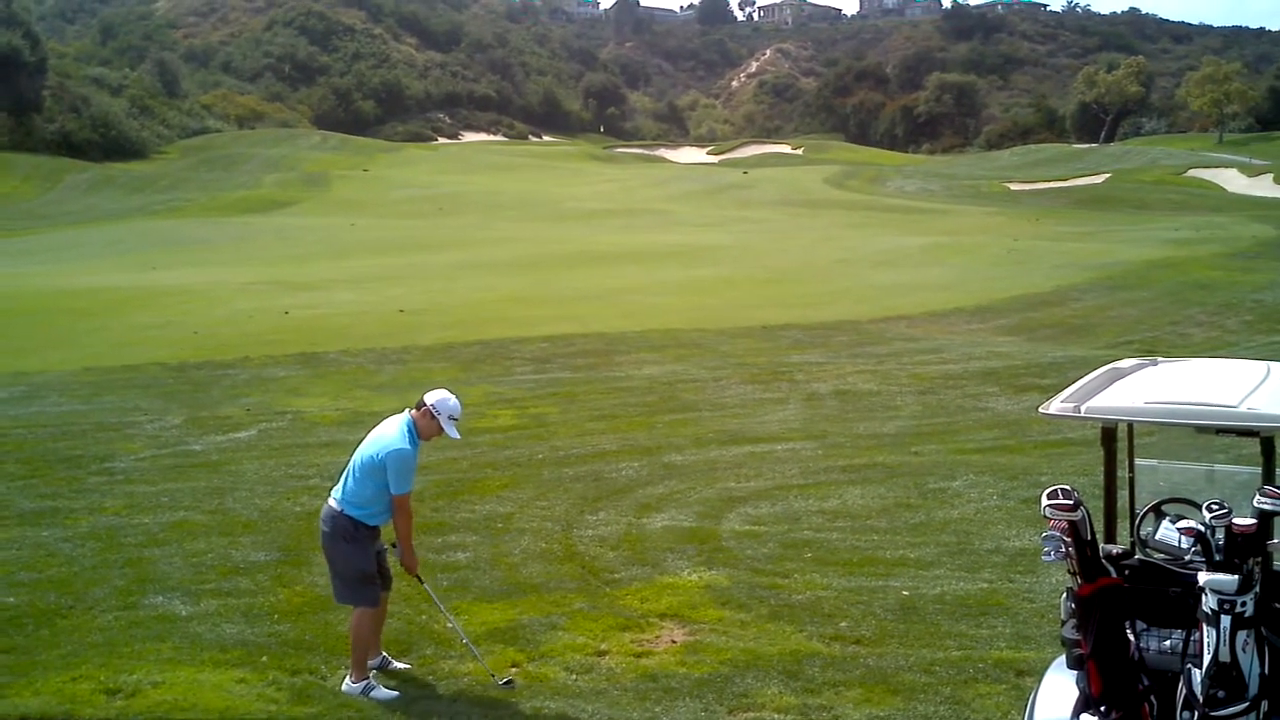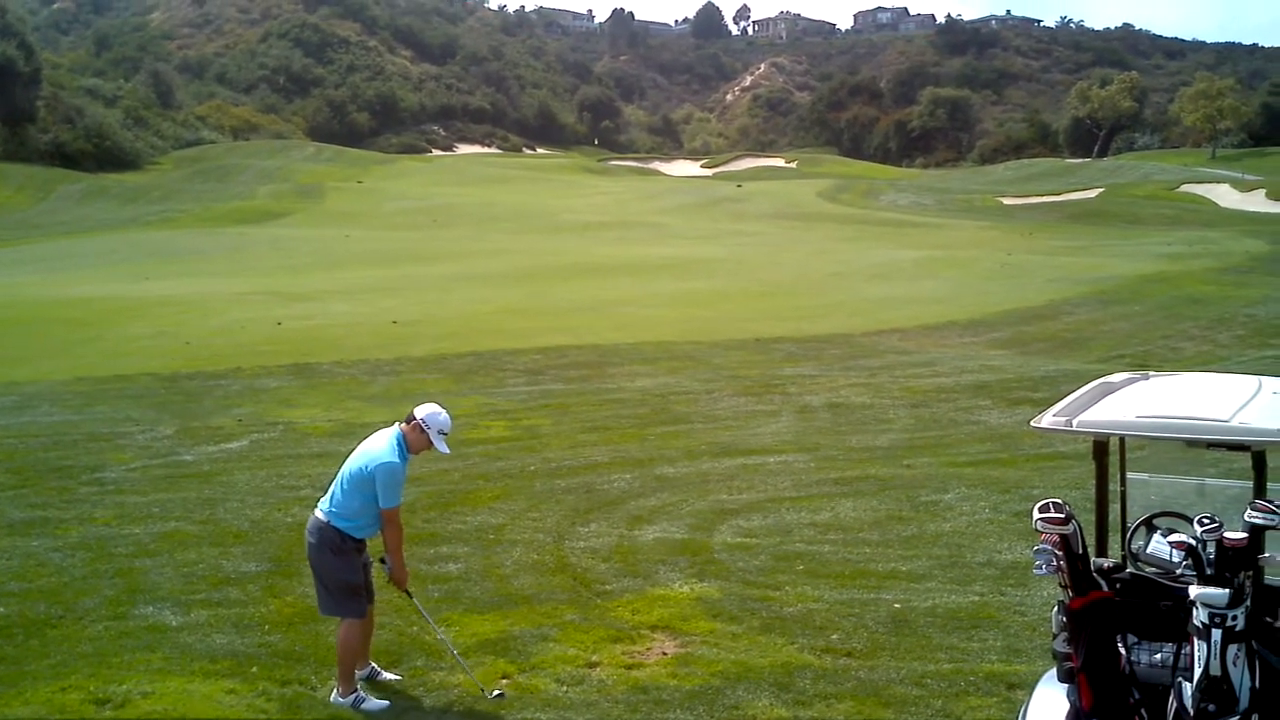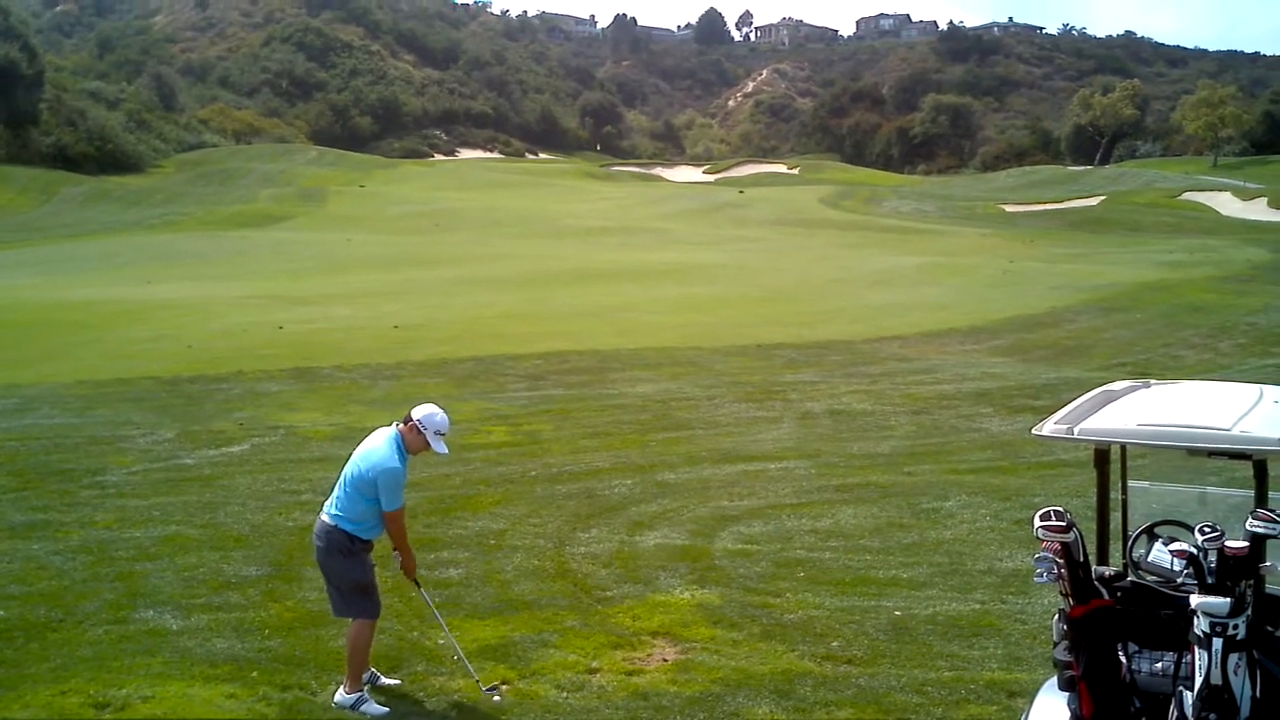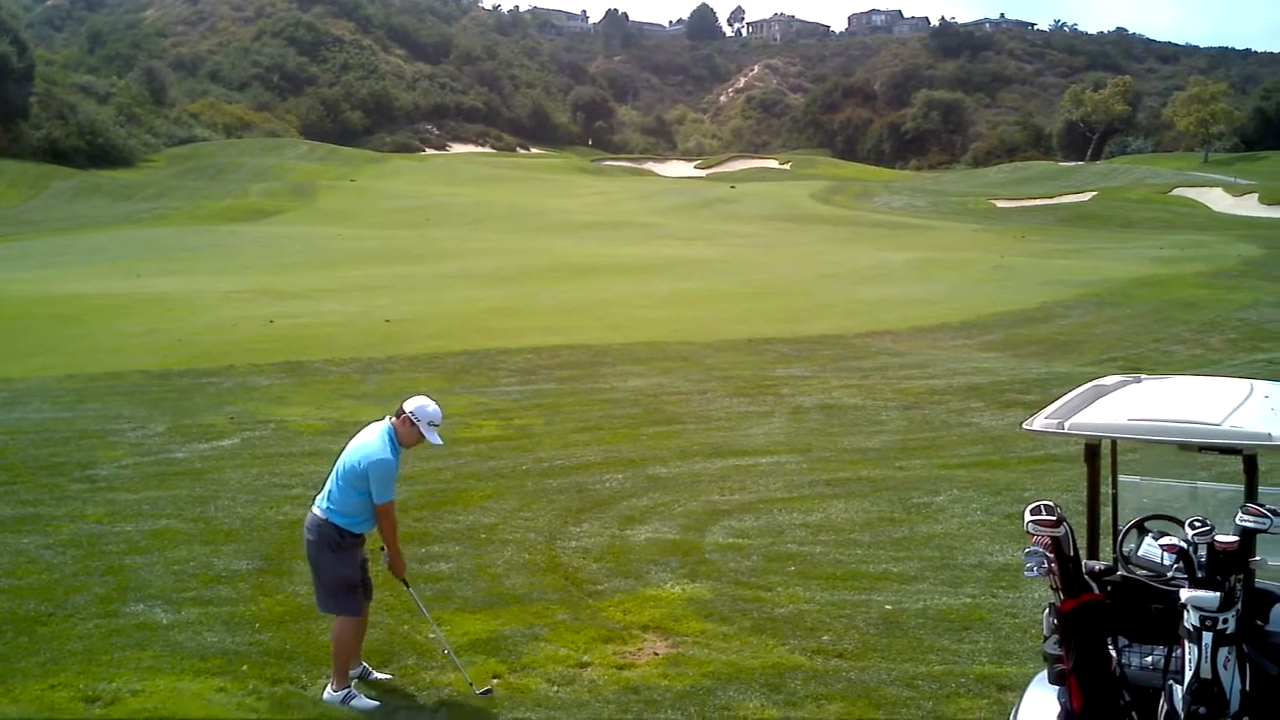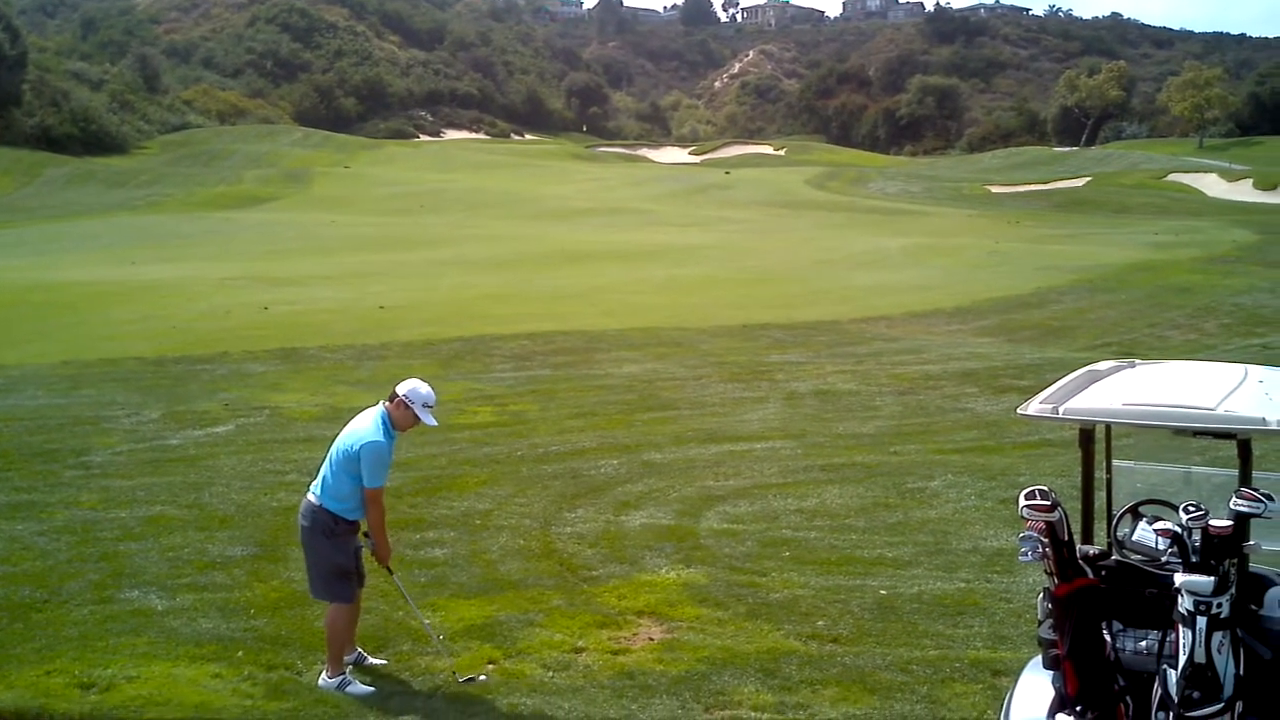
dt=0.4s
person 1, frame 1
left shoulder: (399, 423)
right shoulder: (401, 449)
left elbow: (397, 503)
right elbow: (401, 508)
left wrist: (403, 543)
right wrist: (407, 551)
left hip: (359, 520)
right hip: (346, 525)
left knee: (380, 589)
right knee: (366, 600)
left ankle: (373, 654)
right ankle: (357, 678)
person 1, frame 2
left shoulder: (389, 437)
right shoulder: (390, 462)
left elbow: (386, 517)
right elbow: (391, 522)
left wrist: (391, 557)
right wrist: (398, 566)
left hip: (344, 533)
right hip: (332, 537)
left knee: (365, 604)
right knee: (353, 613)
left ankle: (362, 666)
right ankle: (345, 691)
person 1, frame 3
left shoulder: (385, 435)
right shoulder: (391, 465)
right elbow: (394, 522)
left wrist: (401, 549)
right wrist: (407, 557)
left hip: (346, 533)
right hip: (340, 539)
left knee: (367, 608)
right knee: (365, 612)
left ankle: (363, 671)
right ankle: (351, 690)
person 1, frame 4
left shoulder: (379, 430)
right shoulder: (383, 458)
right elbow: (385, 515)
left wrist: (390, 549)
right wrist: (396, 556)
left hip: (341, 528)
right hip: (331, 534)
left knee: (361, 600)
right knee: (349, 610)
left ankle: (354, 665)
right ankle: (338, 686)
person 1, frame 5
left shoulder: (374, 417)
right shoulder: (375, 441)
right elbow: (373, 502)
left wrist: (375, 537)
right wrist: (381, 543)
left hip: (338, 516)
right hip: (326, 520)
left knee: (353, 588)
right knee: (342, 596)
left ankle: (348, 651)
right ankle: (333, 673)
